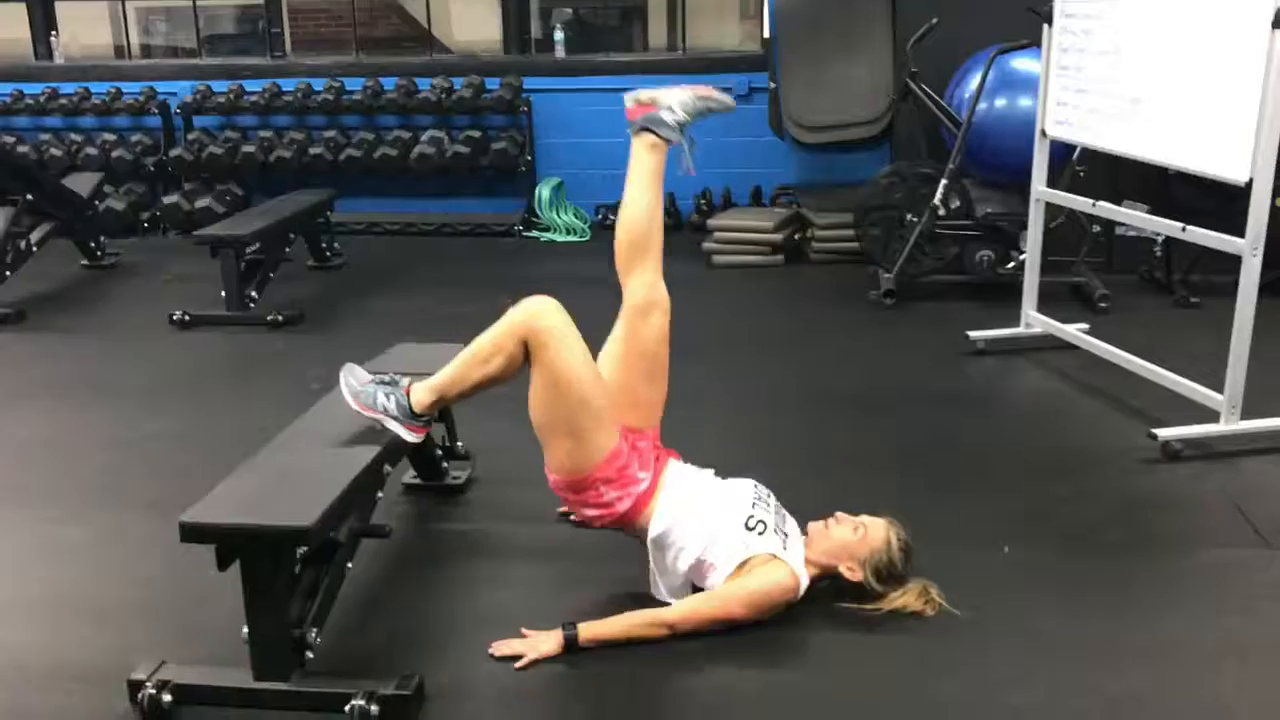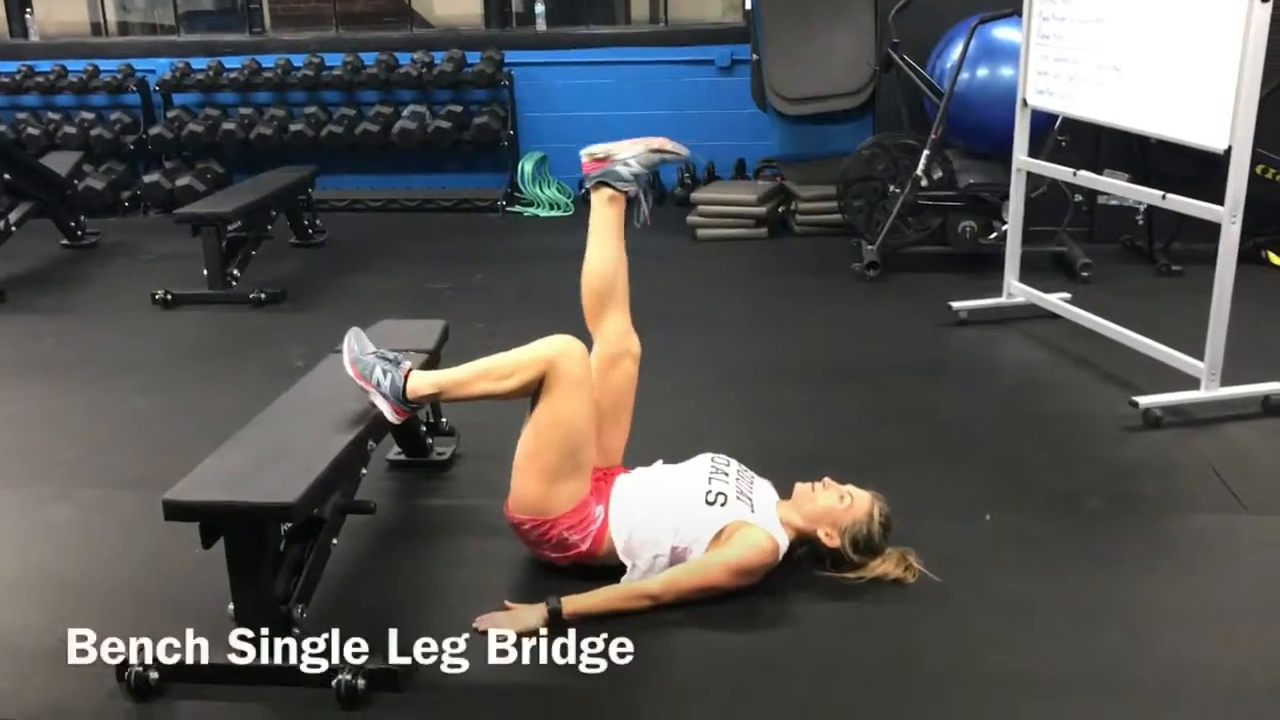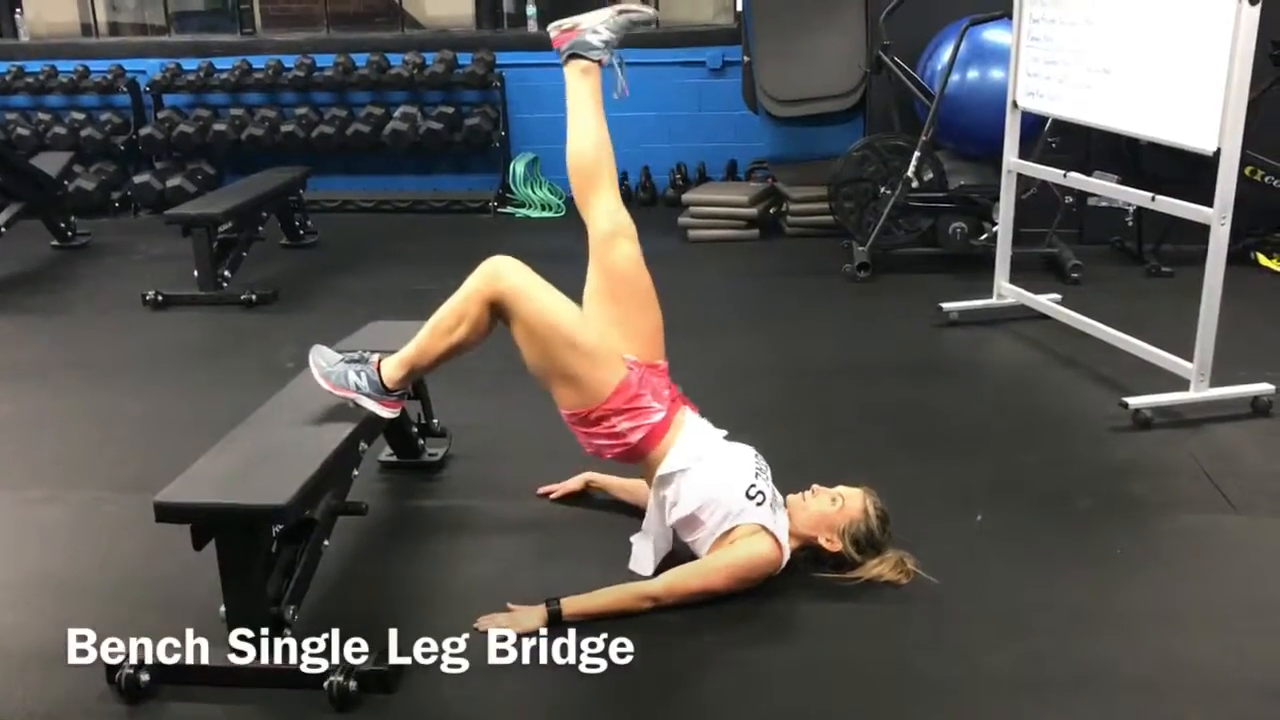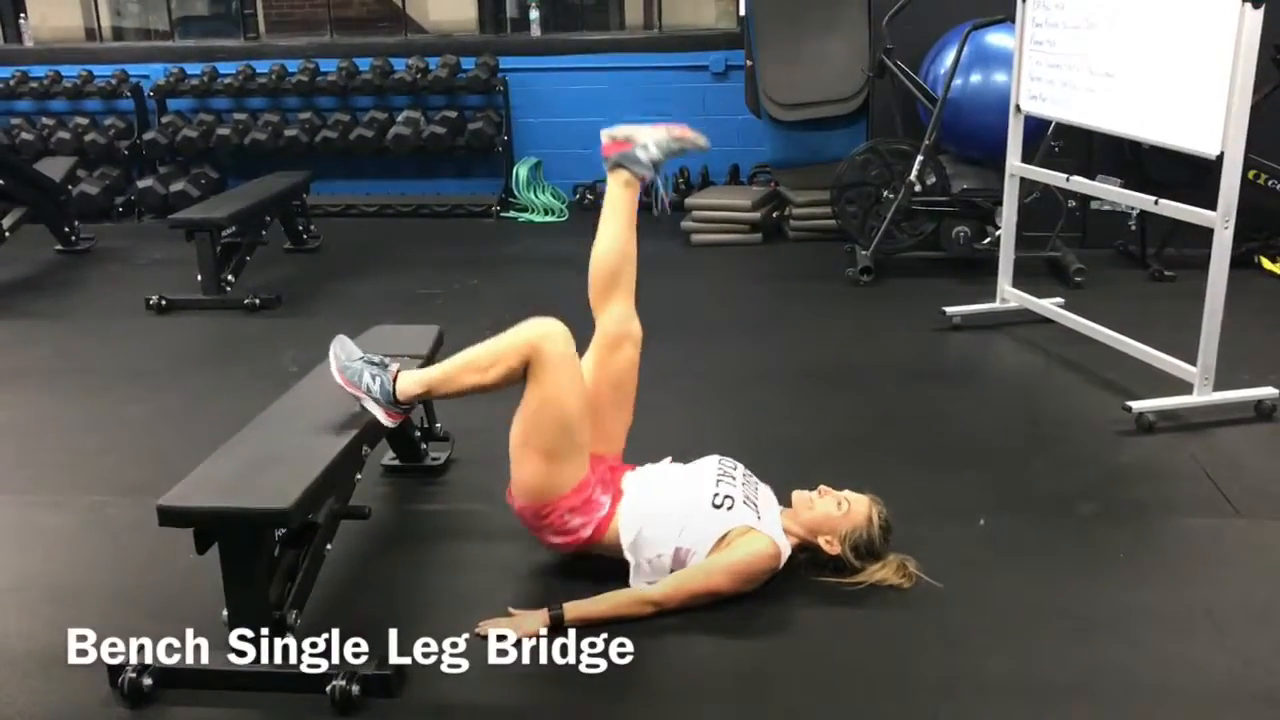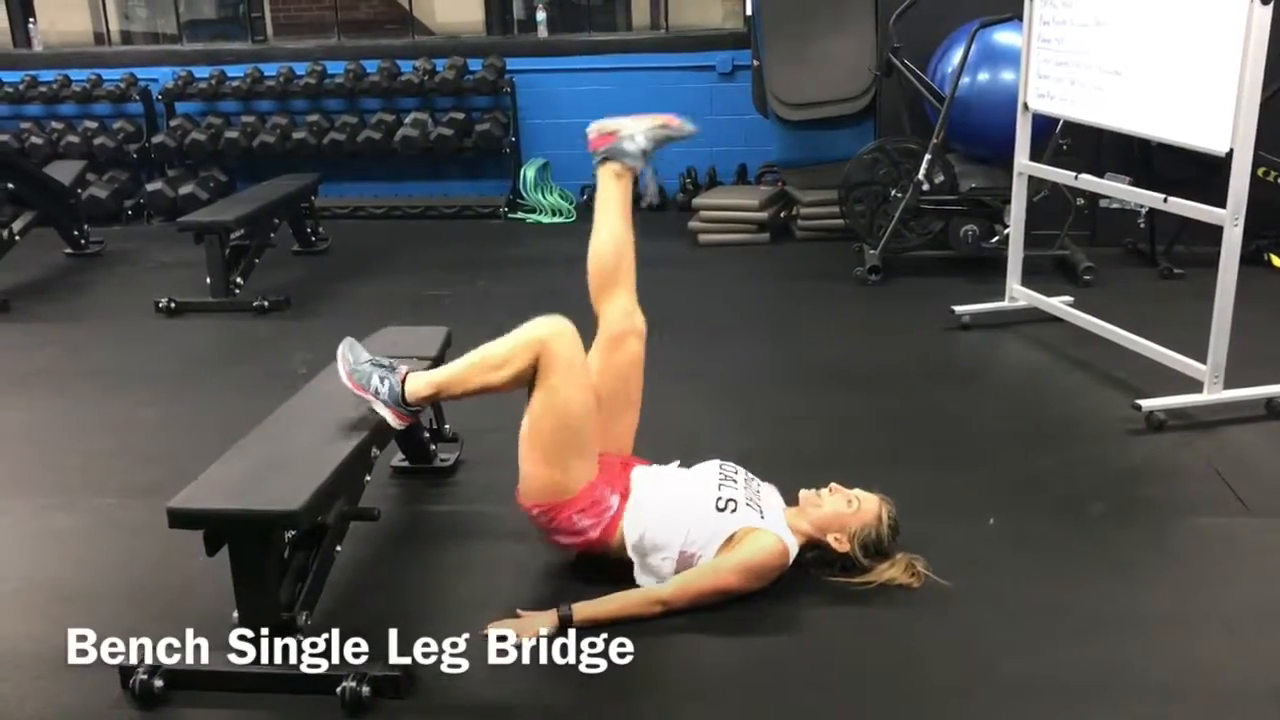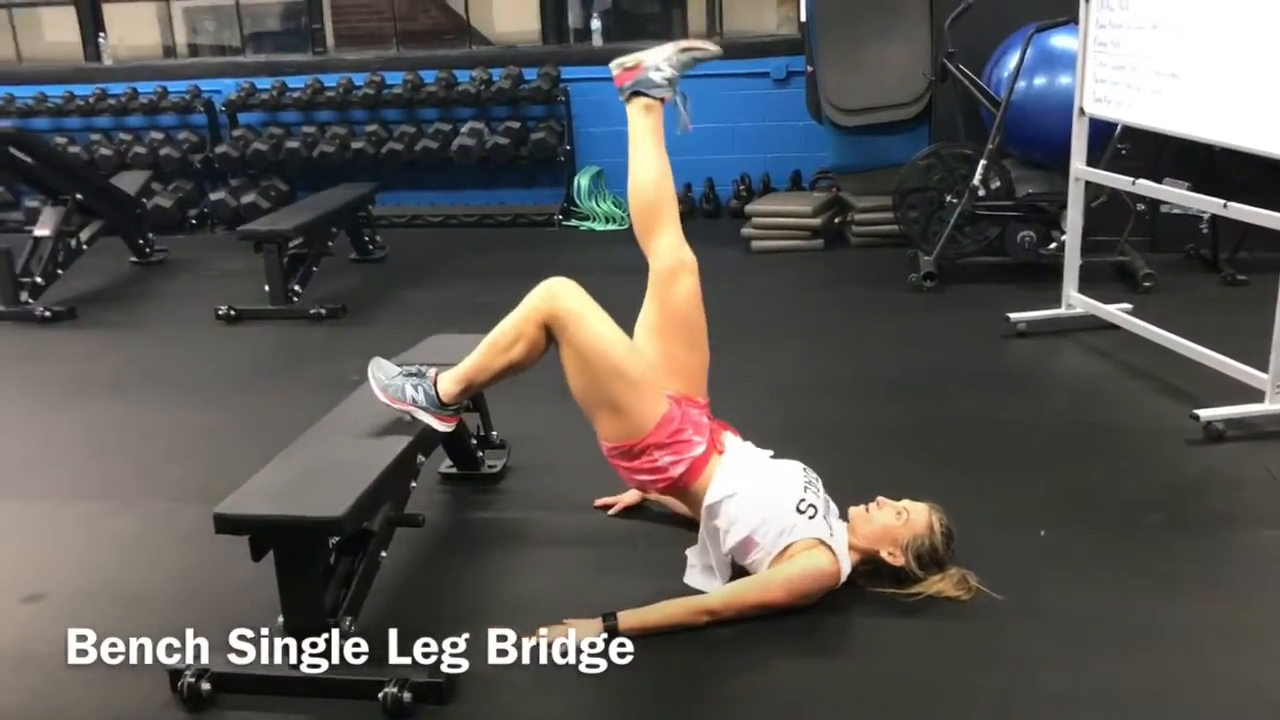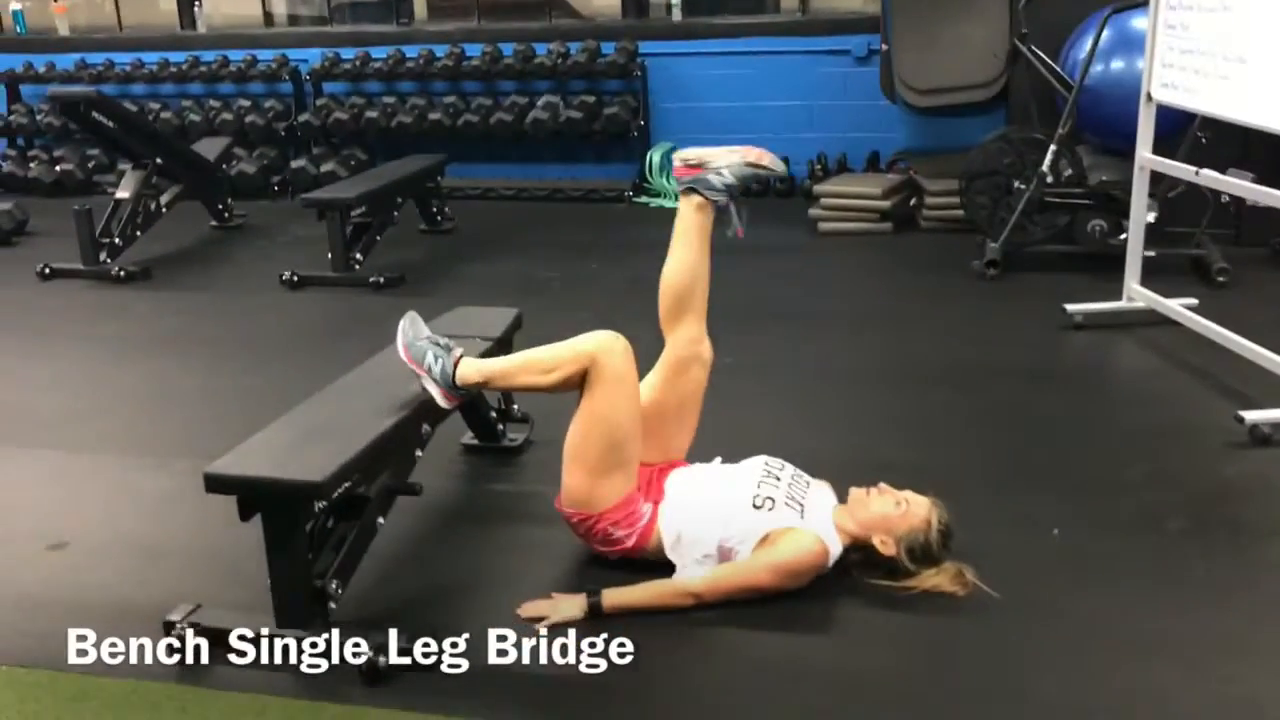
dt=0.7s
person 1, frame 1
left shoulder: (783, 581)
right shoulder: (783, 539)
left elbow: (671, 621)
left wrist: (566, 637)
left hip: (612, 479)
right hip: (637, 462)
left knee: (539, 316)
left ankle: (415, 405)
person 1, frame 2
left shoulder: (761, 547)
right shoulder: (764, 503)
left elbow: (655, 593)
left wrist: (548, 613)
left hip: (565, 524)
right hip: (597, 493)
left knee: (565, 353)
left ankle: (407, 388)
person 1, frame 3
left shoulder: (765, 550)
right shoulder: (771, 510)
left elbow: (652, 595)
left wrist: (547, 613)
left hip: (623, 408)
right hip: (641, 394)
left knee: (500, 278)
right knee: (608, 224)
left ankle: (386, 380)
right ankle: (584, 60)
person 1, frame 4
left shoulder: (763, 553)
right shoulder: (762, 505)
left elbow: (657, 598)
left wrist: (553, 618)
left hip: (572, 514)
right hip: (599, 486)
left knee: (548, 337)
left ankle: (398, 392)
person 1, frame 5
left shoulder: (771, 551)
right shoulder: (770, 509)
left elbow: (664, 598)
left wrist: (559, 619)
left hip: (581, 511)
right hip: (611, 481)
left knee: (555, 335)
left ankle: (407, 392)
person 1, frame 6
left shoulder: (823, 566)
right shoulder: (827, 526)
left elbow: (710, 609)
left wrist: (605, 625)
left hip: (665, 446)
right hip: (681, 432)
left knee: (558, 297)
right knee: (673, 262)
left ankle: (442, 394)
person 1, frame 7
left shoulder: (811, 550)
right shoulder: (823, 502)
left elbow: (696, 592)
left wrist: (590, 604)
left hip: (619, 515)
right hip: (655, 480)
left knee: (607, 350)
left ankle: (459, 374)
